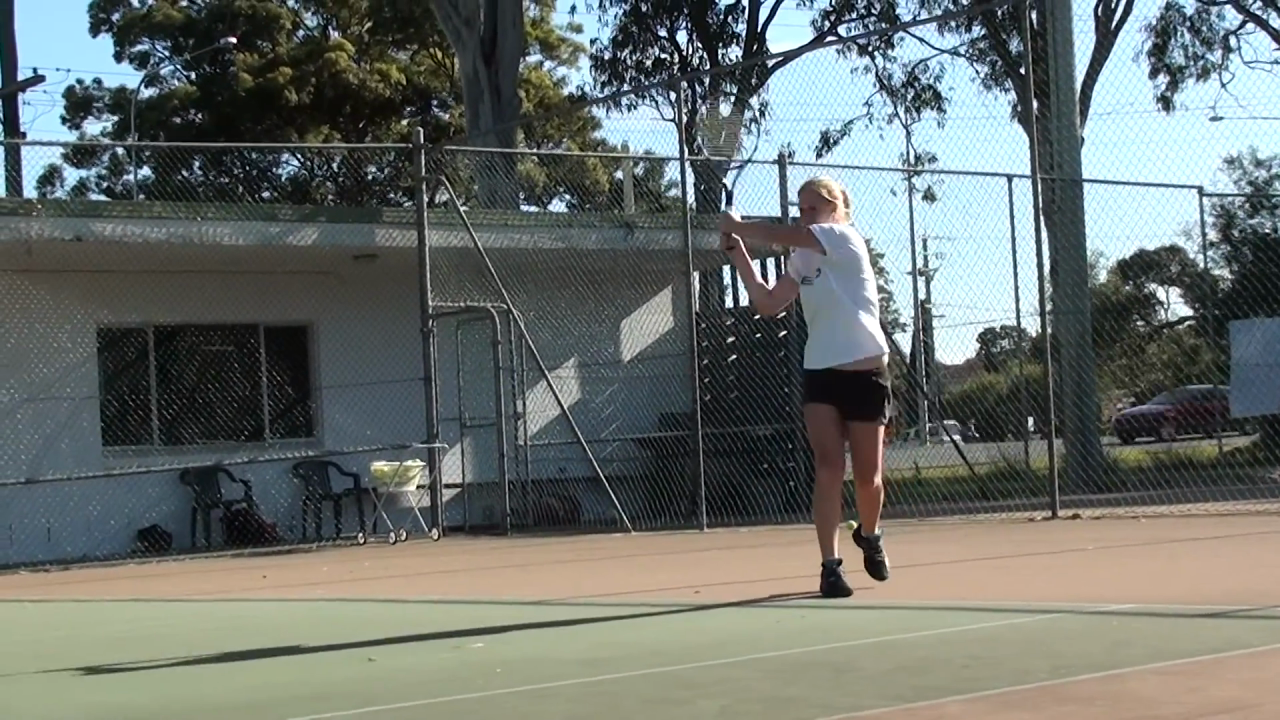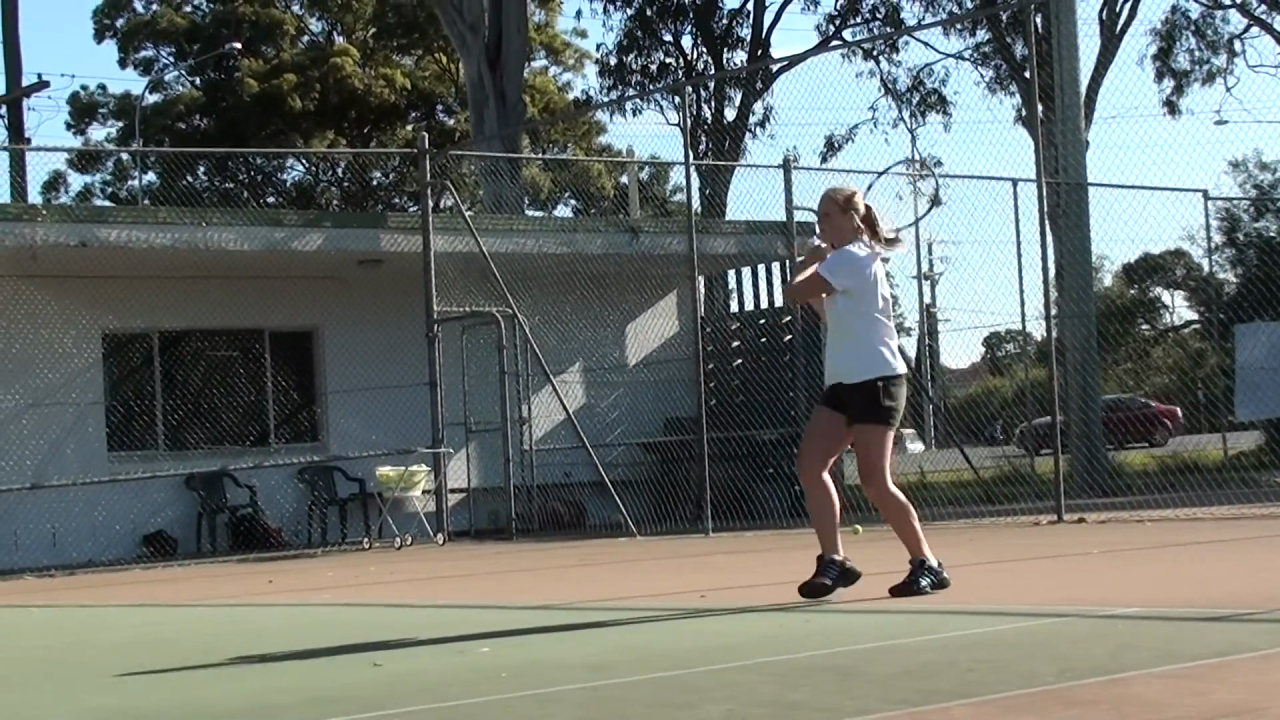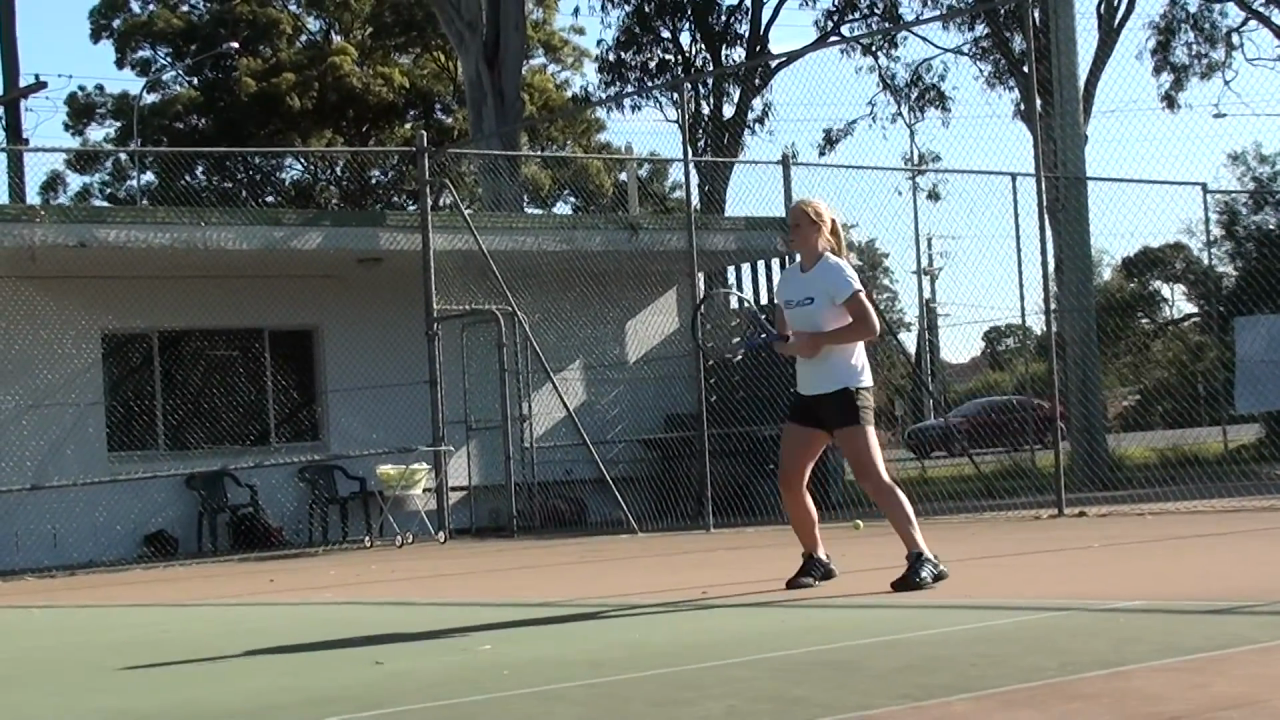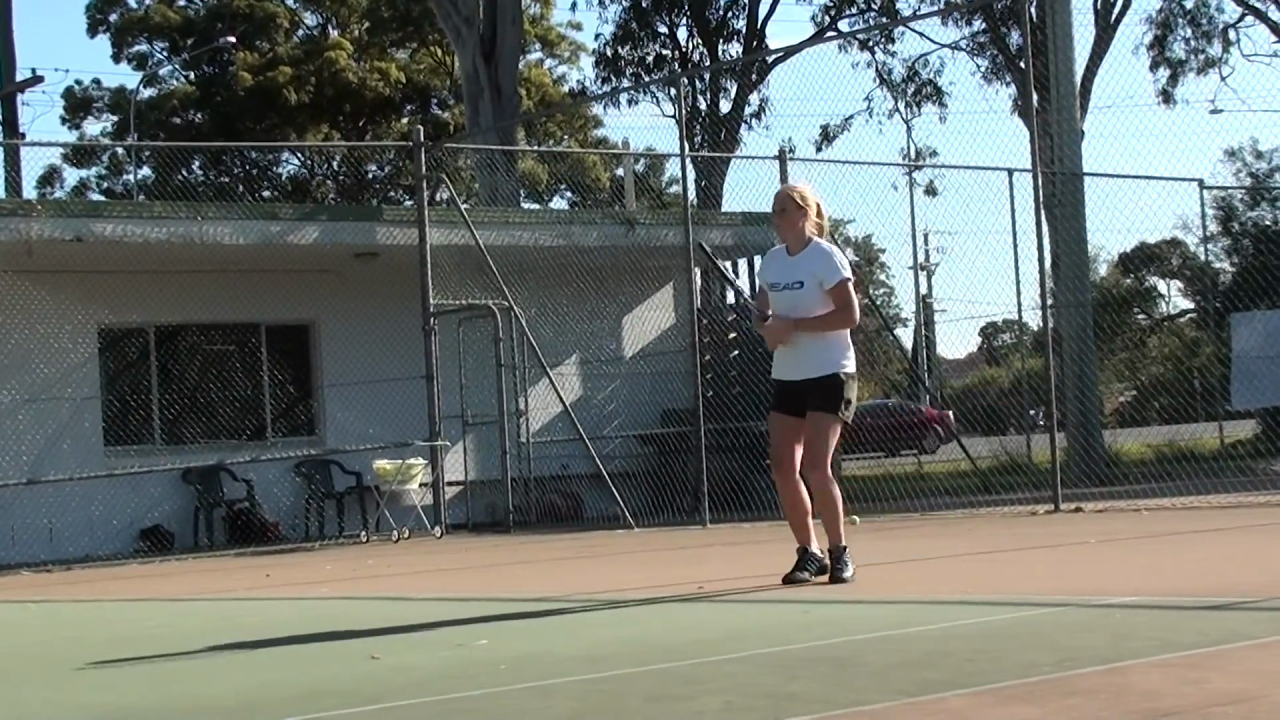
dt=0.4s
person 1, frame 1
left shoulder: (843, 237)
right shoulder: (803, 258)
left elbow: (779, 233)
right elbow: (769, 305)
left wrist: (737, 227)
right wrist: (742, 255)
left hip: (865, 370)
right hip: (821, 372)
left knee: (868, 476)
right knee: (829, 469)
left ankle: (869, 536)
right ankle: (831, 566)
person 1, frame 2
left shoulder: (853, 258)
right shoulder: (840, 262)
left elbow: (794, 292)
right elbow: (826, 311)
left wrist: (810, 264)
right wrist: (816, 263)
left hip: (876, 380)
right hip: (844, 383)
left knee: (875, 484)
right knee: (809, 466)
left ankle: (927, 565)
right ankle: (832, 562)
person 1, frame 3
left shoulder: (836, 272)
right shoulder: (787, 278)
left elbow: (869, 327)
right elbow: (783, 331)
left wrist: (814, 340)
right wrist: (790, 344)
left hip: (845, 390)
right hip: (808, 393)
left knee: (872, 477)
right knee: (789, 481)
left ankle: (923, 558)
right ankle: (816, 559)
person 1, frame 4
left shoulder: (827, 257)
right shoulder: (771, 261)
left elbow: (850, 315)
right elbow: (763, 310)
left wrist: (793, 326)
right wrist: (767, 327)
left hip: (829, 374)
right hip: (787, 378)
left knee: (816, 469)
right knee: (783, 470)
left ankle: (838, 551)
right ankle: (810, 553)
